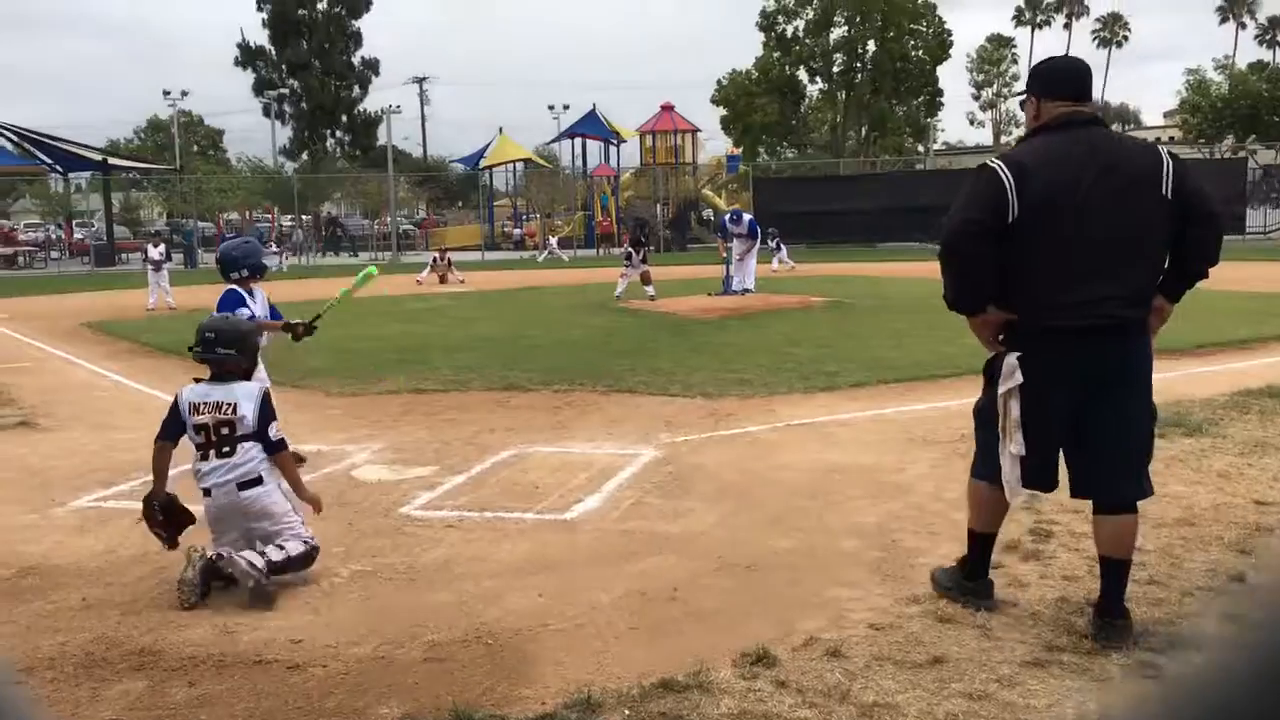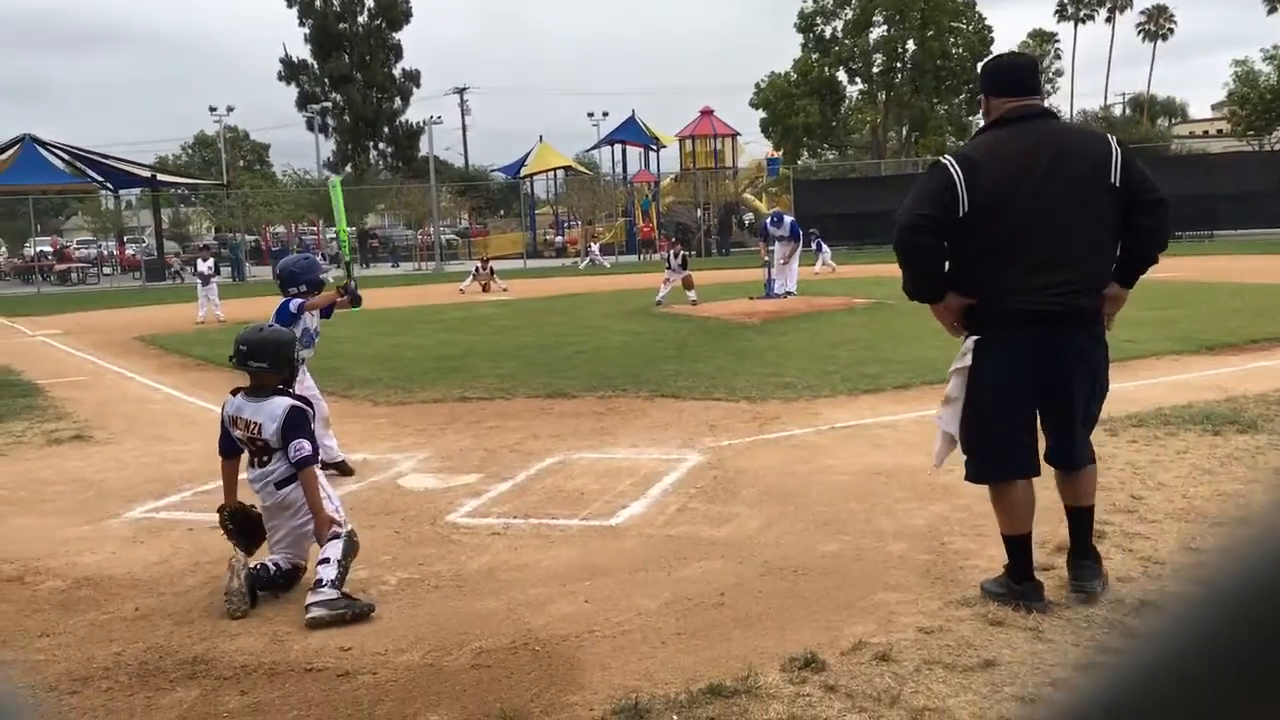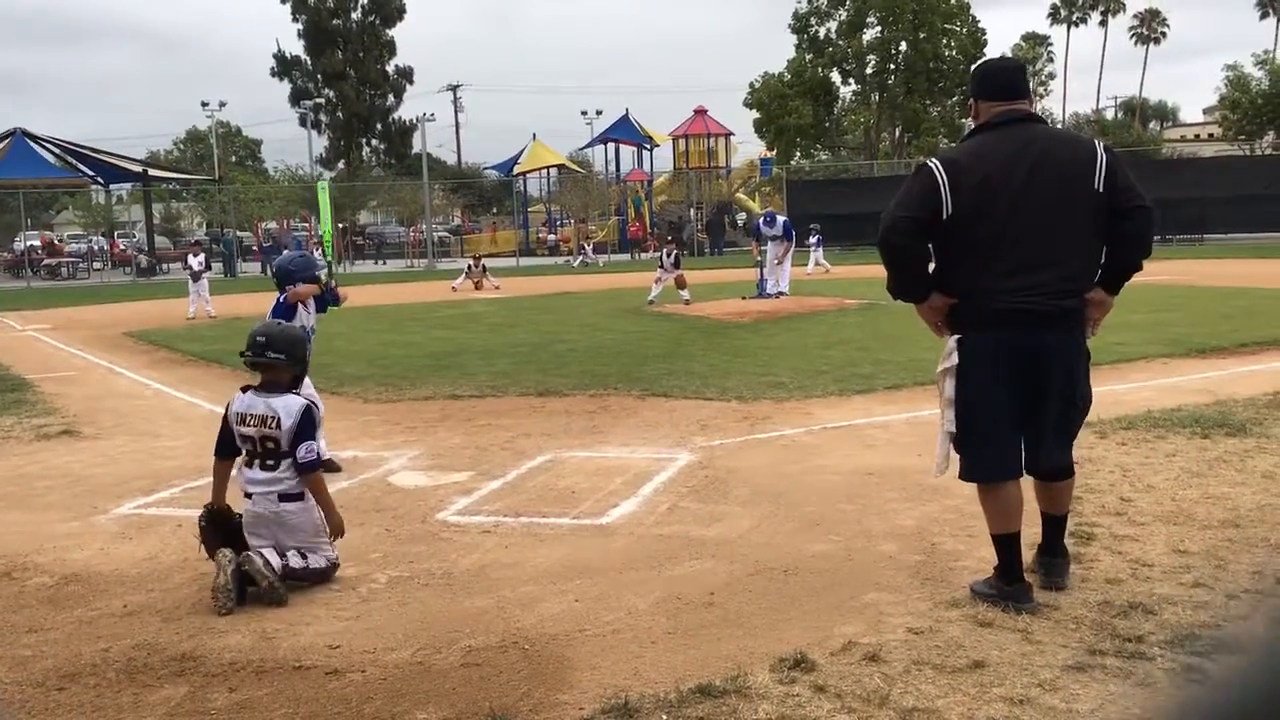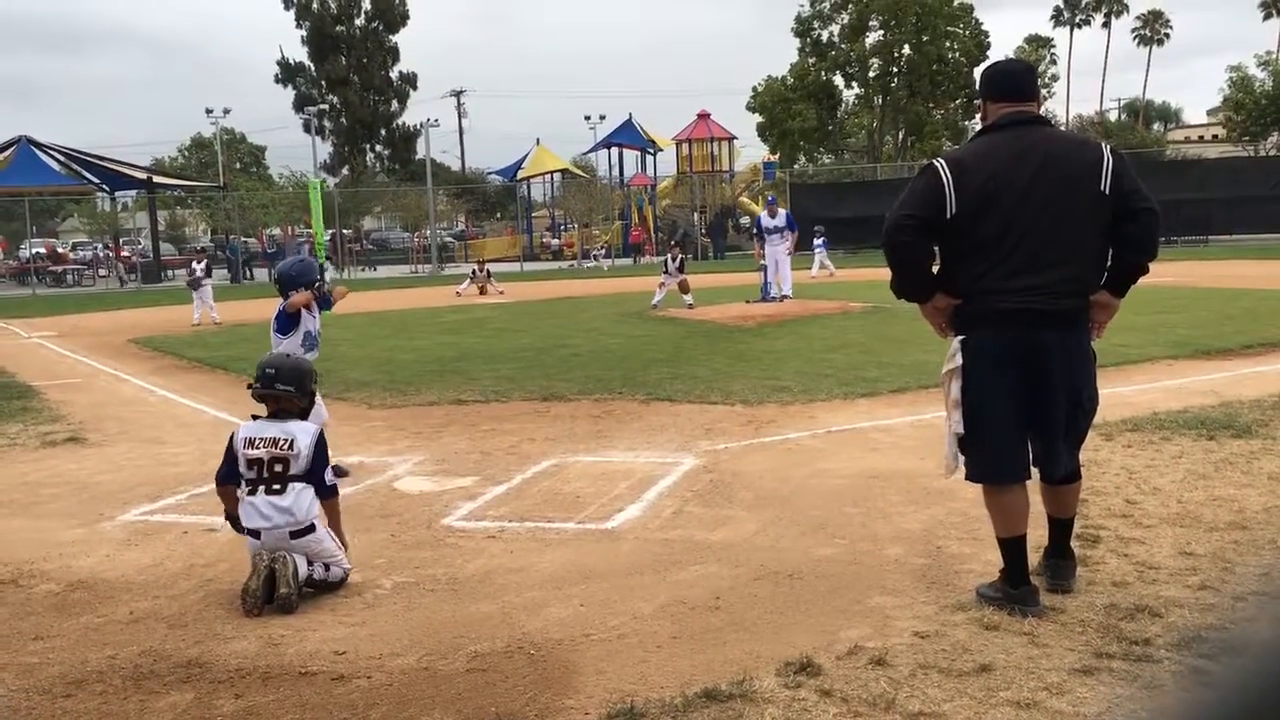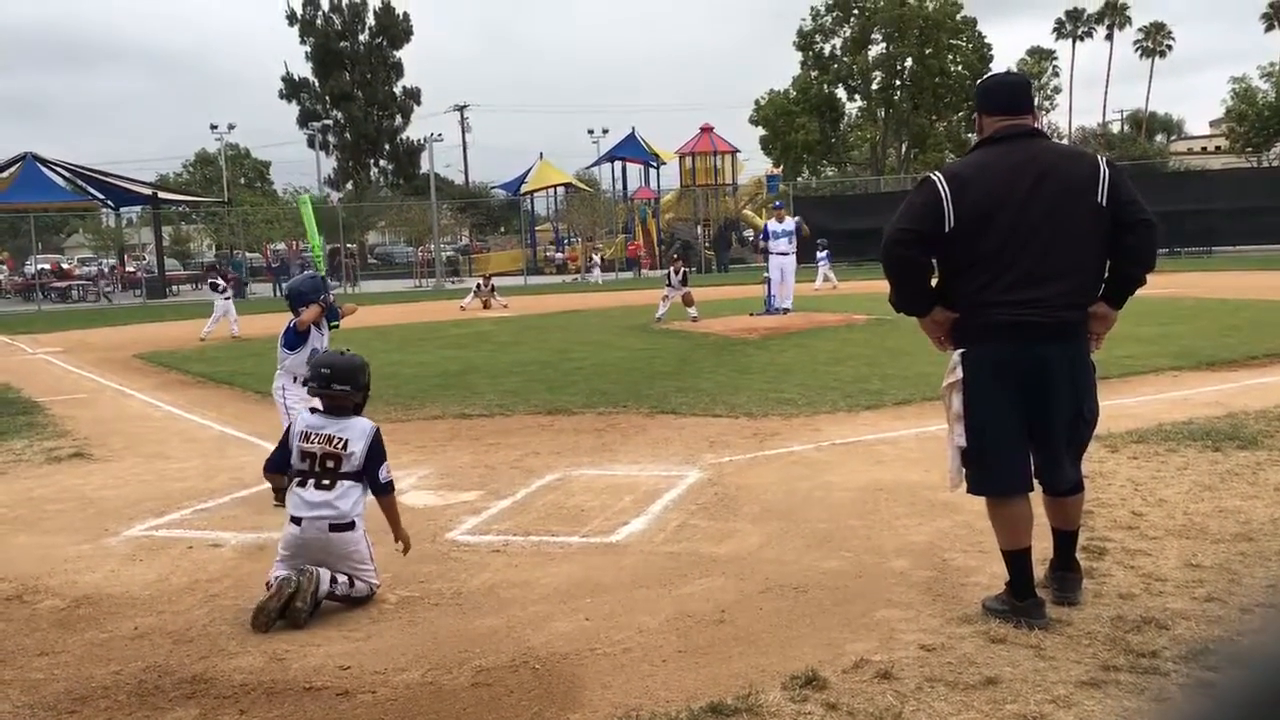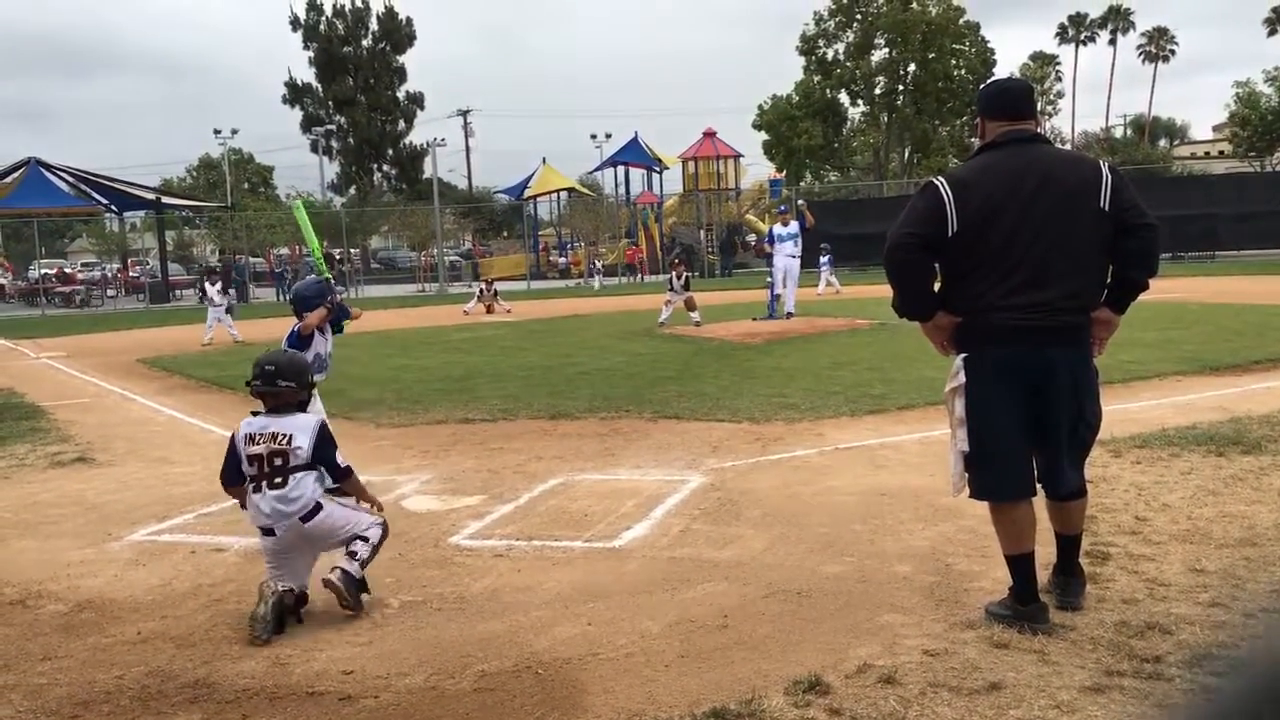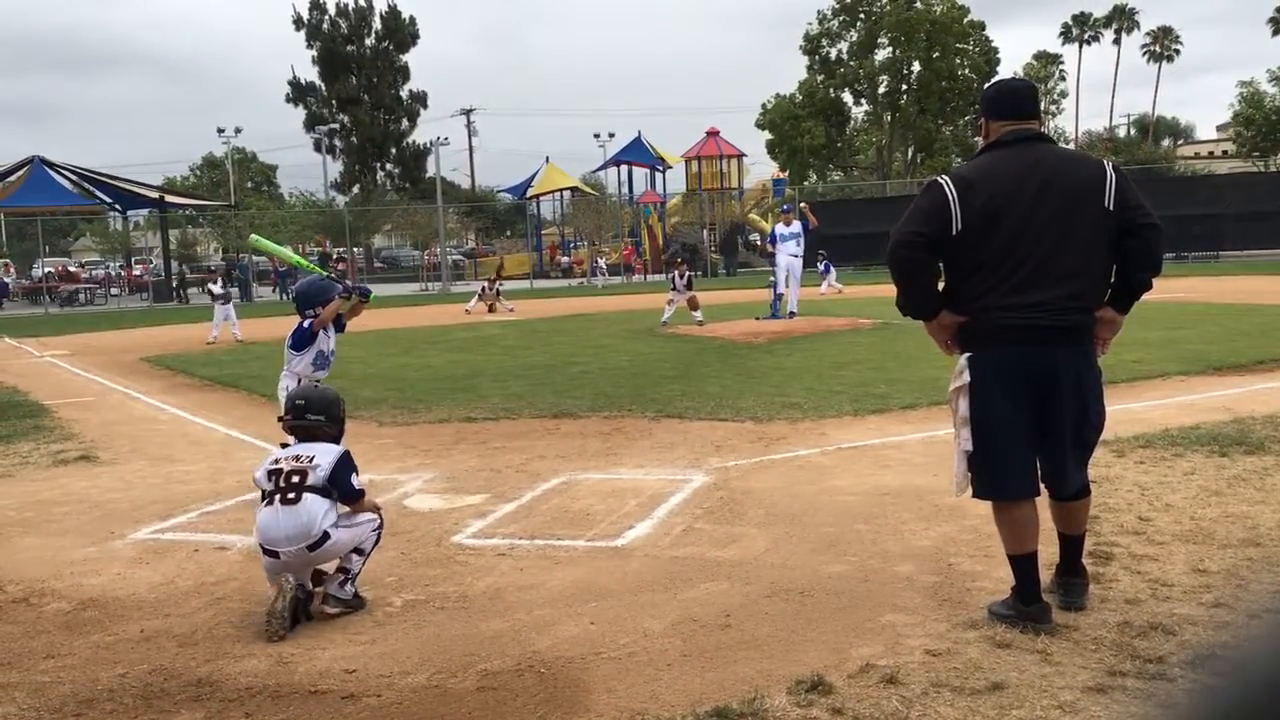
dt=0.7s
person 1, frame 1
left shoulder: (1013, 168)
right shoulder: (1154, 161)
left elbow: (961, 240)
right elbow: (1205, 226)
left wrist: (975, 306)
right wrist: (1165, 293)
left hip: (1036, 346)
right hip: (1124, 345)
left knee: (998, 458)
right knee: (1117, 481)
left ankle: (973, 575)
right ankle: (1112, 610)
person 1, frame 2
left shoulder: (965, 164)
right shoulder: (1102, 149)
left elbow: (912, 232)
right elbow: (1153, 212)
left wrist: (937, 294)
right wrist: (1121, 280)
left hip: (1000, 333)
right hip: (1080, 328)
left knee: (1004, 457)
right knee: (1073, 445)
left ankle: (1022, 578)
right ankle: (1083, 558)
person 1, frame 3
left shoulder: (950, 167)
right shoulder: (1089, 155)
left elbow: (897, 233)
right elbow: (1137, 218)
left wrist: (922, 294)
right wrist: (1107, 285)
left hip: (984, 334)
right hip: (1062, 329)
left knee: (994, 457)
right knee: (1054, 450)
left ankle: (1011, 579)
right ankle: (1053, 556)
person 1, frame 4
left shoulder: (956, 168)
right shoulder: (1095, 157)
left elbow: (901, 232)
right elbow: (1144, 220)
left wrist: (927, 294)
right wrist: (1113, 288)
left hip: (987, 335)
right hip: (1067, 330)
left knee: (1000, 462)
right knee: (1061, 454)
left ankle: (1017, 583)
right ankle: (1060, 560)
person 1, frame 5
left shoulder: (953, 181)
right shoulder: (1092, 170)
left elbow: (900, 246)
right elbow: (1141, 232)
left wrist: (925, 307)
right wrist: (1110, 299)
left hip: (988, 347)
right hip: (1066, 341)
left knee: (1002, 475)
right knee: (1063, 465)
left ankle: (1023, 595)
right ankle: (1066, 571)
person 1, frame 6
left shoulder: (955, 186)
right shoulder: (1093, 175)
left elbow: (902, 251)
right elbow: (1143, 236)
left wrist: (927, 313)
right wrist: (1113, 305)
left hip: (991, 353)
right hip: (1069, 347)
left knee: (1005, 480)
right knee: (1065, 470)
left ankle: (1026, 600)
right ankle: (1069, 576)
person 1, frame 7
left shoulder: (959, 186)
right shoulder: (1098, 175)
left elbow: (905, 250)
right elbow: (1146, 236)
left wrist: (931, 312)
right wrist: (1117, 305)
left hip: (995, 352)
right hip: (1073, 346)
left knee: (1009, 479)
right knee: (1068, 470)
left ankle: (1028, 600)
right ankle: (1071, 577)
person 2, frame 1
left shoulder: (186, 396)
right shoulder: (255, 393)
left elbow: (163, 444)
right elbow: (277, 449)
left wrist: (158, 491)
right wrist: (301, 490)
left hip: (214, 496)
right hip: (256, 488)
left knee: (234, 554)
right knee: (303, 546)
left ankle: (206, 567)
right ankle: (257, 565)
person 2, frame 2
left shoulder: (231, 406)
right shoulder: (289, 409)
left elbow: (229, 458)
right elbow: (304, 465)
left wrist: (230, 505)
right wrist: (319, 514)
left hip: (268, 495)
right hip: (297, 487)
left knee: (288, 563)
left ankle: (249, 575)
right ankle: (324, 598)
person 2, frame 3
left shoulder: (237, 404)
right shoulder: (299, 408)
left elbow: (223, 457)
right elbow: (309, 469)
left wrist: (216, 504)
right wrist: (331, 512)
left hip: (255, 504)
right hip: (293, 503)
left knee: (262, 568)
right knee: (325, 562)
left ankle: (238, 568)
right ankle: (269, 562)
person 2, frame 4
left shoulder: (242, 433)
right shoulder: (311, 434)
left elbow: (224, 485)
right elbow: (327, 492)
left wrist: (238, 514)
right wrist: (338, 532)
left hip: (256, 536)
right hip: (300, 532)
left knee: (266, 556)
right knee: (339, 571)
left ankle: (267, 575)
right ankle: (296, 570)
person 2, frame 5
left shoulder: (299, 425)
right shoulder: (366, 431)
left elbow: (272, 474)
right elbow: (382, 488)
right wrist: (397, 527)
left hip: (298, 526)
right hip: (342, 529)
left knee: (281, 574)
right knee: (367, 587)
left ankle: (284, 586)
right ankle: (320, 582)
person 2, frame 6
left shoulder: (243, 431)
right shoulder: (312, 425)
left elbow: (231, 485)
right elbow: (342, 475)
right wrist: (365, 496)
left hip: (273, 533)
right hip: (312, 518)
left knee: (289, 590)
right knee: (374, 524)
left ankle: (279, 597)
right ankle: (347, 574)
person 2, frame 7
left shoulder: (272, 460)
right shoulder: (335, 454)
right elbow: (353, 499)
right wrist: (369, 505)
left hip: (272, 550)
right hip: (314, 541)
left knee: (288, 585)
right knee: (371, 521)
left ankle: (287, 594)
right ankle: (338, 594)
person 3, frame 1
left shoulder: (259, 294)
right shoulder: (232, 296)
left elbow: (276, 319)
right elbow: (252, 322)
left wrist: (294, 326)
right wrist: (286, 327)
person 3, frame 2
left shoulder: (313, 304)
right shoulder: (288, 306)
left elbow: (338, 304)
right elbow: (311, 305)
left wrist: (350, 297)
right wrist: (341, 290)
left hip: (300, 370)
left knee: (320, 412)
left ankle: (331, 456)
person 3, frame 3
left shoulder: (310, 301)
right shoulder: (284, 303)
left elbow: (341, 295)
right elbow: (297, 292)
left wrist: (332, 292)
right wrist: (322, 287)
left knee: (314, 411)
left ankle: (318, 456)
person 3, frame 4
left shoulder: (313, 304)
right shoulder: (288, 312)
left elbow: (342, 291)
right elbow: (293, 302)
left wrist: (325, 293)
right wrist: (315, 292)
left knee: (319, 418)
person 3, frame 5
left shoulder: (323, 321)
right shoulder: (296, 328)
left elbow: (352, 308)
right elbow: (304, 320)
left wrist: (334, 309)
right wrist: (322, 302)
left hip: (309, 388)
right hip: (290, 388)
person 3, frame 6
left shoulder: (327, 325)
right shoulder: (300, 331)
left elbow: (357, 312)
right elbow: (308, 324)
left wrist: (344, 310)
right wrist: (328, 305)
left hip: (310, 393)
person 3, frame 7
left shoulder: (330, 324)
right shoulder: (305, 329)
left elbow: (352, 313)
right elbow: (323, 319)
left wrist: (362, 299)
right wrist: (343, 296)
right hip: (295, 389)
